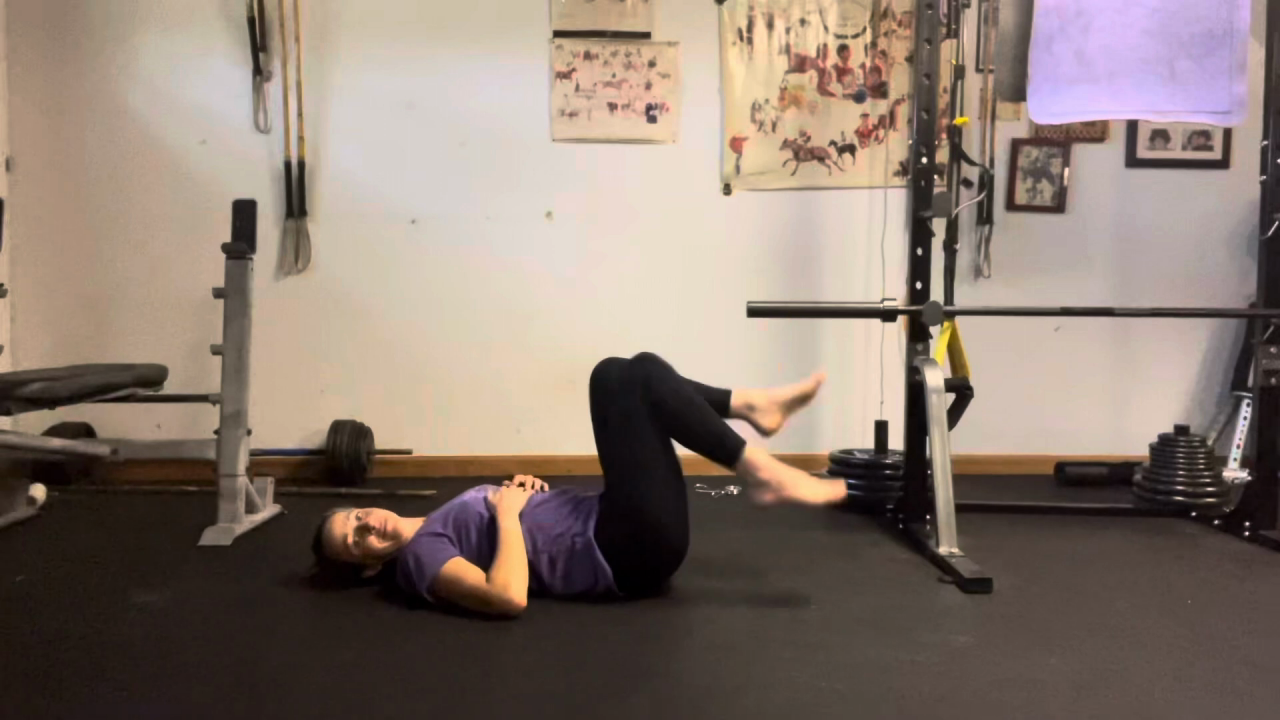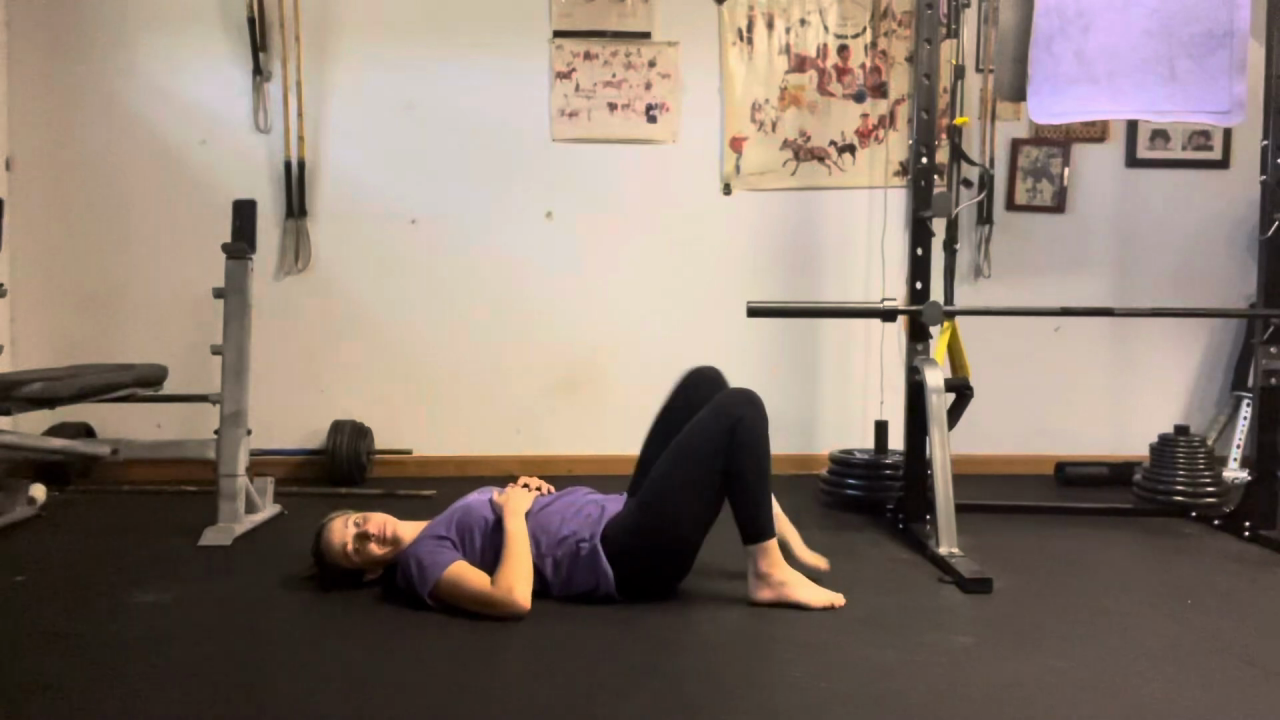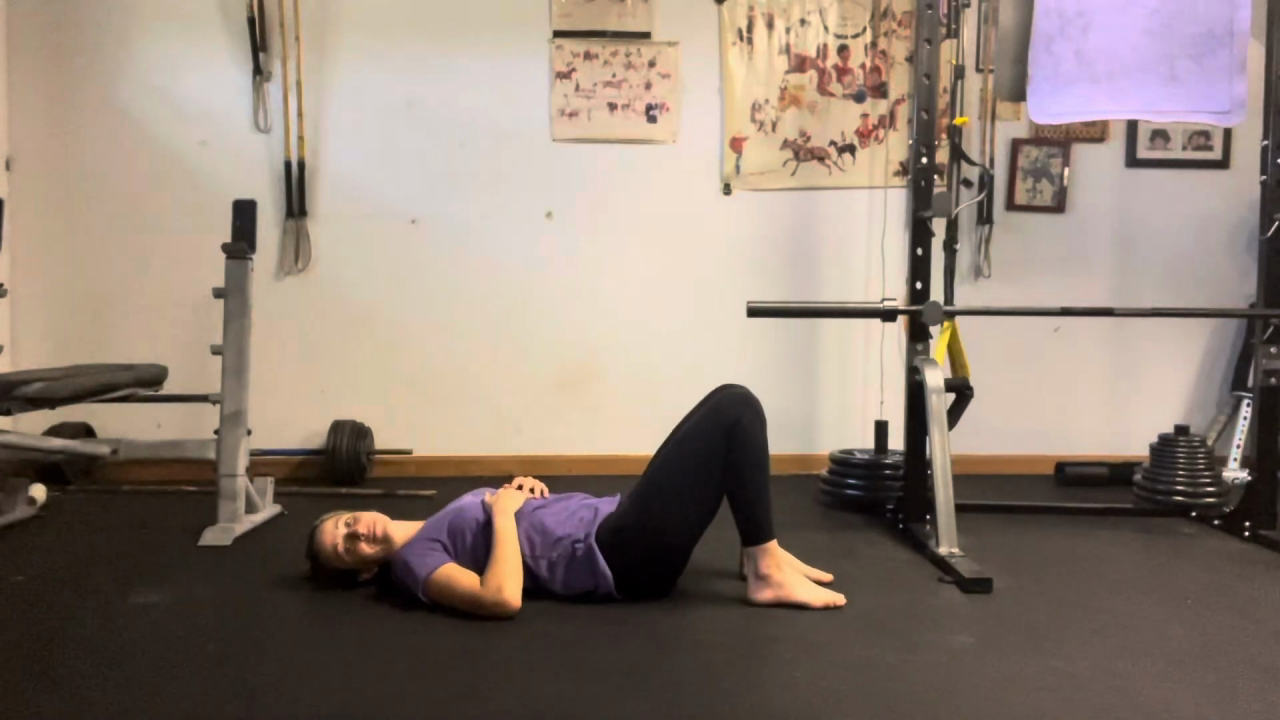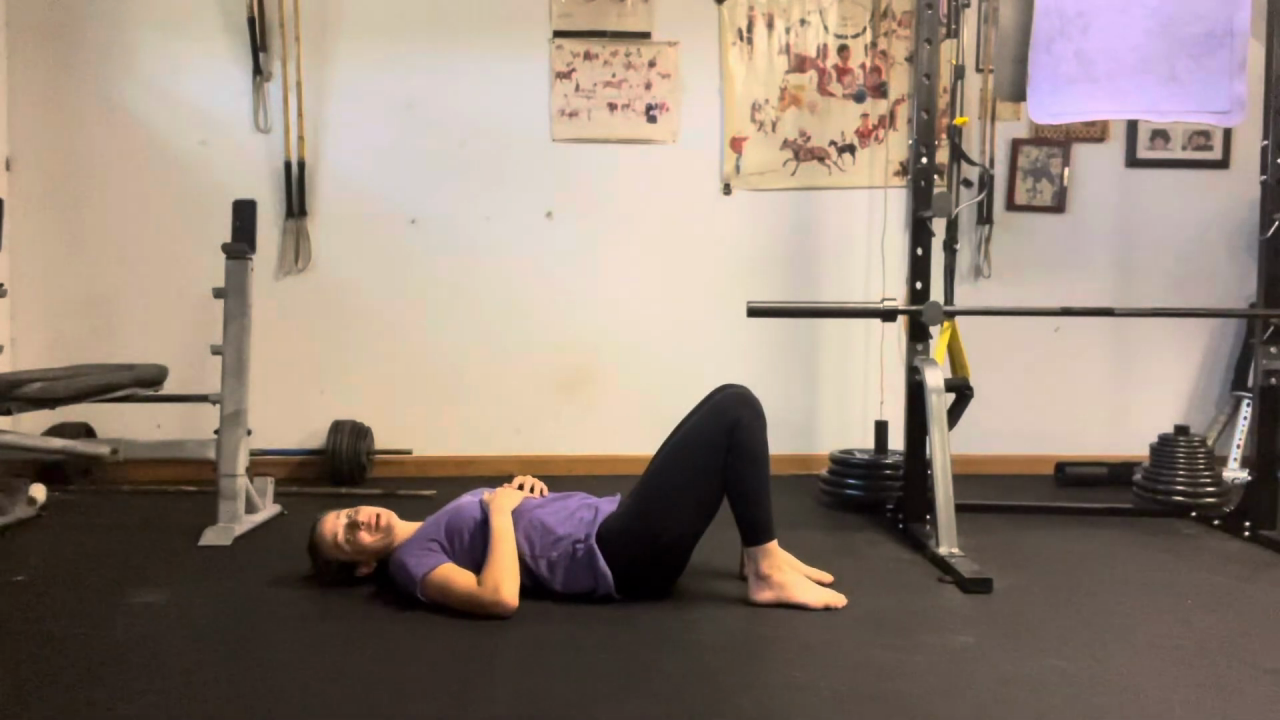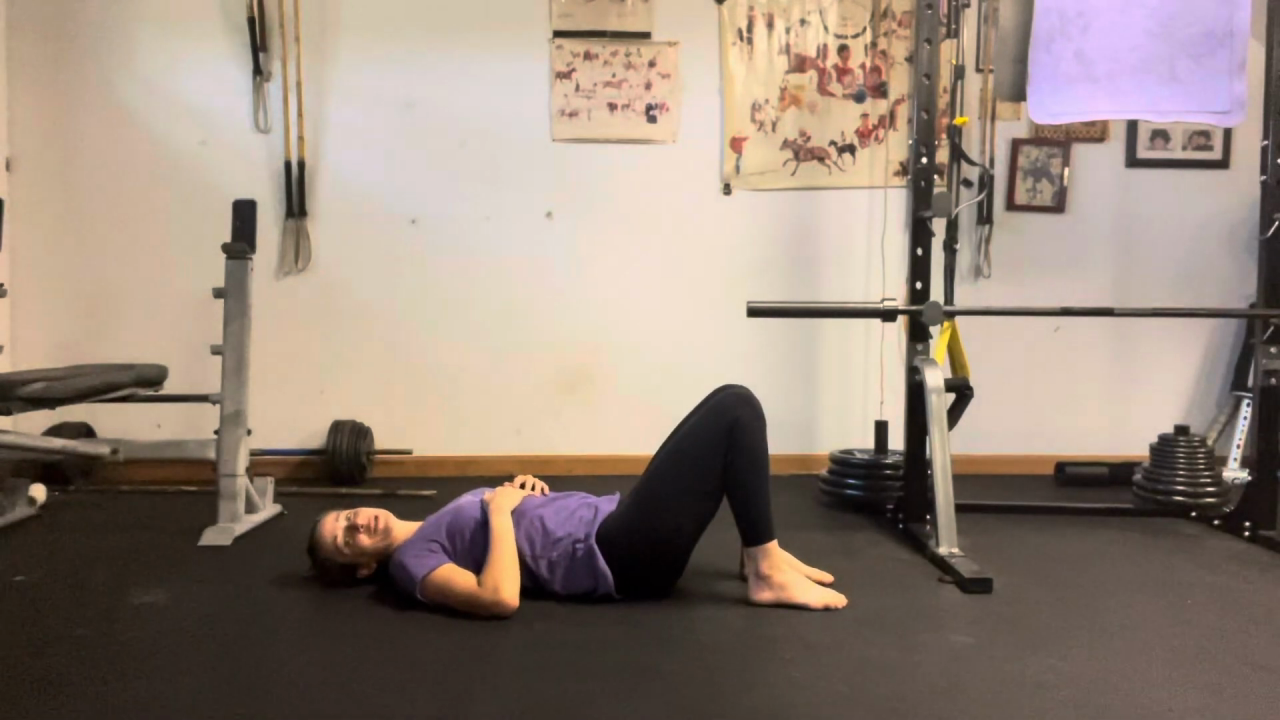
dt=0.3s
person 1, frame 1
left shoulder: (431, 529)
right shoulder: (418, 560)
right elbow: (510, 596)
left wrist: (520, 490)
right wrist: (506, 514)
left hip: (612, 530)
right hip: (630, 556)
left knee: (626, 370)
right knee: (625, 380)
left ankle: (755, 408)
right ankle: (763, 472)
person 1, frame 2
left shoulder: (436, 532)
right shoulder: (422, 562)
right elbow: (514, 599)
left wrist: (523, 490)
right wrist: (512, 513)
left hip: (620, 515)
right hip: (631, 559)
left knee: (704, 383)
right knee: (739, 410)
left ankle: (767, 521)
right ankle: (768, 574)
person 1, frame 3
left shoulder: (431, 533)
right shoulder: (414, 563)
right elbow: (504, 598)
left wrist: (519, 490)
right wrist: (503, 513)
left hip: (613, 518)
right hip: (624, 559)
left knee: (727, 403)
right knee: (735, 409)
left ankle: (761, 547)
right ankle: (767, 574)
person 1, frame 4
left shoulder: (432, 532)
right shoulder: (412, 562)
right elbow: (501, 598)
left wrist: (519, 492)
right wrist: (500, 513)
left hip: (613, 523)
right hip: (624, 559)
left knee: (729, 402)
right knee: (736, 408)
left ankle: (760, 551)
right ankle: (767, 575)
person 1, frame 5
left shoulder: (432, 531)
right shoulder: (411, 562)
right elbow: (502, 598)
left wrist: (521, 490)
right wrist: (500, 511)
left hip: (612, 520)
right hip: (624, 559)
left knee: (729, 401)
right knee: (735, 409)
left ankle: (760, 550)
right ankle: (768, 574)
